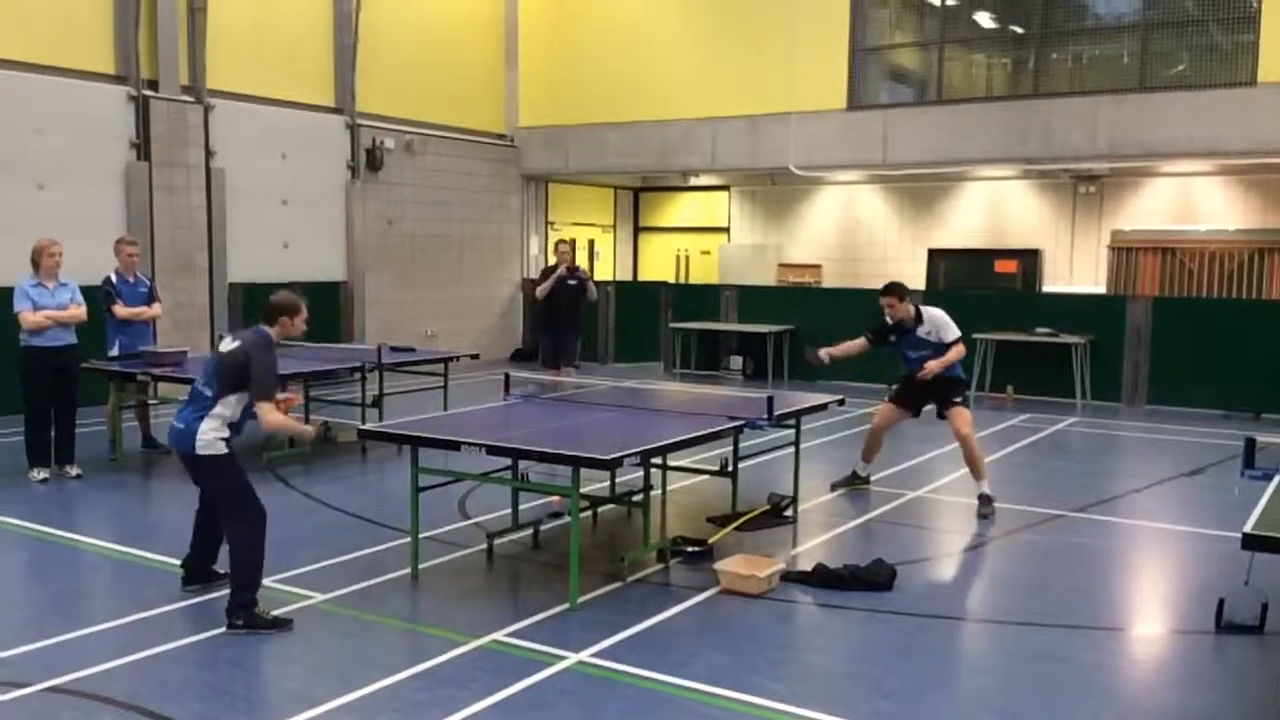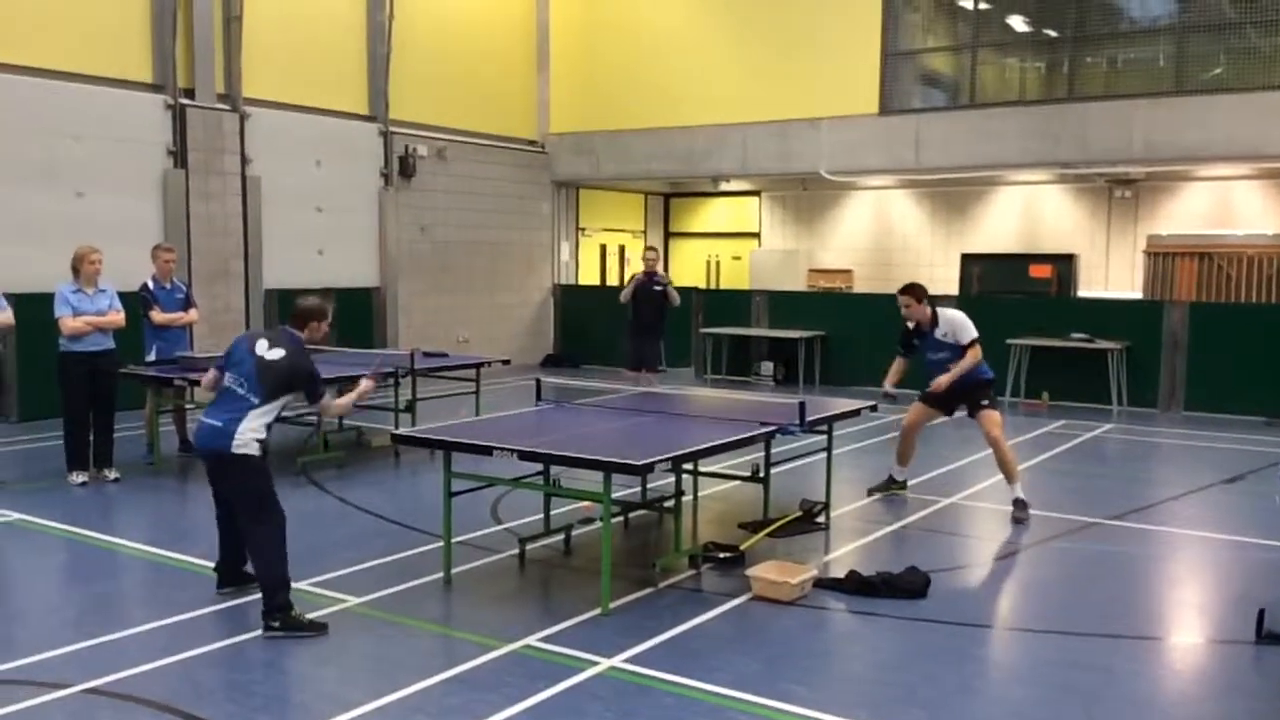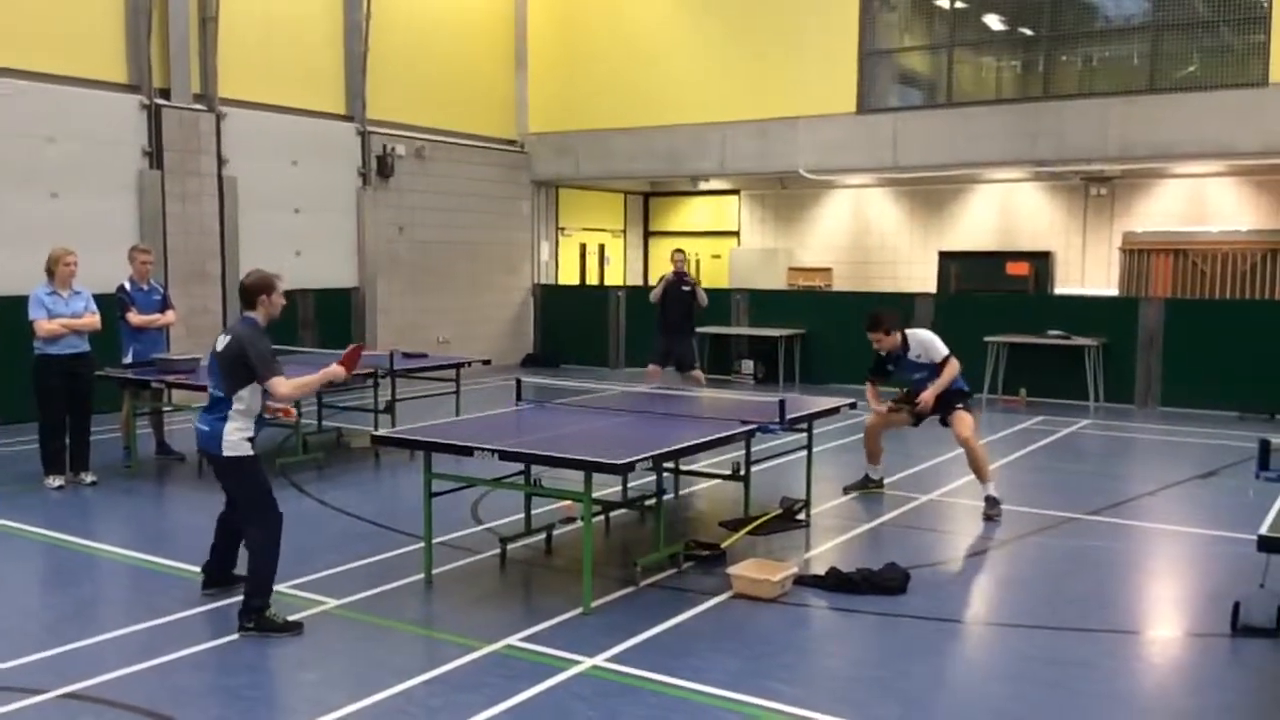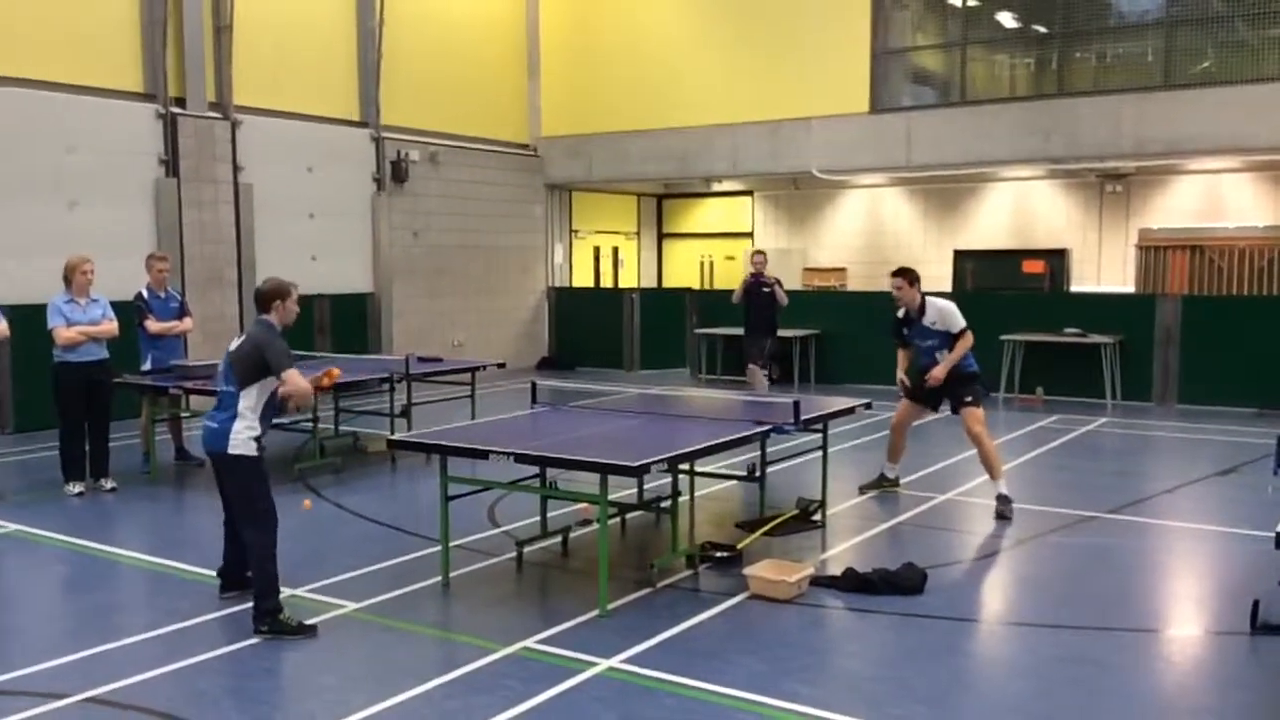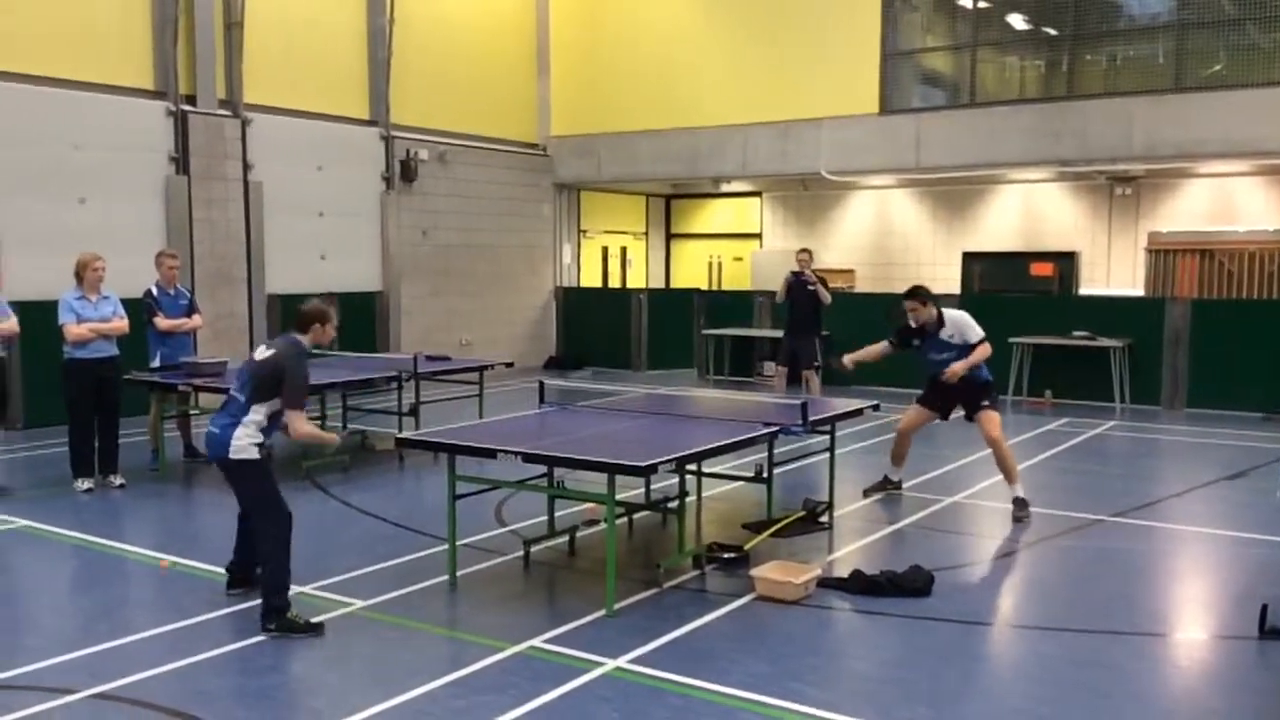
dt=1s
person 1, frame 1
left shoulder: (241, 338)
right shoulder: (260, 354)
right elbow: (270, 421)
left wrist: (272, 398)
right wrist: (303, 430)
left hip: (184, 432)
right hip: (206, 442)
left knee: (214, 504)
right knee: (248, 516)
left ankle: (198, 572)
right ankle: (242, 612)
person 1, frame 2
left shoulder: (250, 339)
right shoulder: (299, 364)
left elbow: (208, 383)
right elbow: (332, 410)
right wrist: (361, 391)
left hip: (207, 433)
right hip: (238, 444)
left knee: (230, 509)
right knee: (266, 522)
left ankle: (230, 574)
right ankle: (277, 613)
person 1, frame 3
left shoulder: (233, 334)
right shoulder: (251, 340)
right elbow: (285, 391)
left wrist: (264, 405)
right wrist: (326, 375)
left hip: (213, 435)
right hip: (231, 443)
left knee: (238, 509)
right knee: (265, 520)
left ankle: (217, 575)
right ankle: (255, 612)
person 1, frame 4
left shoulder: (250, 337)
right shoulder: (268, 341)
right elbow: (298, 386)
left wrist: (290, 394)
right wrist: (306, 395)
left hip: (217, 436)
right hip: (237, 443)
left knee: (237, 513)
right knee: (261, 523)
left ankle: (233, 578)
right ankle: (268, 616)
person 1, frame 5
left shoulder: (273, 346)
right shoulder: (293, 363)
right elbow: (298, 430)
left wrist: (277, 418)
right wrist: (329, 438)
left hip: (220, 437)
right hip: (239, 447)
left knee: (253, 510)
right knee: (276, 522)
left ankle: (242, 574)
right ankle: (276, 614)
person 2, frame 1
left shoulder: (70, 286)
right shoulder: (24, 288)
left elbow: (82, 315)
right elbow: (27, 322)
left wrist: (48, 314)
right wrist: (66, 316)
left hip: (67, 353)
right hip: (36, 355)
left knee: (67, 409)
right knee: (38, 410)
left ankle: (66, 462)
right ankle: (38, 465)
person 2, frame 2
left shoulder: (109, 292)
right shoulder: (64, 293)
left elbow: (120, 321)
right elbow: (67, 328)
left wrist: (88, 319)
right wrist: (104, 323)
left hip: (105, 357)
right hip: (75, 360)
left knee: (105, 412)
right knee: (76, 414)
left ankle: (105, 465)
right ankle: (77, 468)
person 2, frame 3
left shoulder: (84, 294)
right shoulder: (39, 296)
left elbow: (96, 324)
right elbow: (43, 330)
left wrist: (63, 322)
right wrist: (79, 325)
left hip: (81, 360)
right hip: (50, 363)
left knee: (82, 416)
right knee: (52, 418)
left ankle: (81, 469)
right ankle: (54, 472)
person 2, frame 4
left shoulder: (101, 302)
right shoulder: (57, 304)
left elbow: (113, 330)
right elbow: (62, 338)
left wrist: (81, 329)
right wrist: (97, 332)
left hip: (99, 368)
right hip: (69, 370)
left knee: (100, 423)
right knee: (72, 425)
left ankle: (101, 475)
right ankle: (74, 478)
person 2, frame 5
left shoulder: (112, 299)
right shoulder: (67, 300)
left elbow: (124, 327)
right elbow: (72, 334)
left wrist: (91, 326)
right wrist: (107, 330)
left hip: (109, 364)
right hip: (79, 366)
left knee: (110, 419)
right knee: (81, 421)
left ankle: (110, 471)
right ankle: (82, 474)
person 3, frame 1
left shoulder: (935, 317)
right shoulder: (888, 326)
left elbow: (959, 348)
right elbow: (859, 344)
left wrist: (938, 364)
right wrist: (829, 351)
left hip: (947, 381)
right hip: (914, 381)
left knee: (964, 433)
right knee: (877, 427)
left ankle: (984, 494)
right ankle: (860, 475)
person 3, frame 2
left shoulder: (954, 318)
right shoulder: (911, 329)
left elbow: (976, 352)
right elbow: (903, 358)
left wrist: (949, 376)
right wrist: (888, 382)
left hip: (976, 381)
right hip: (942, 384)
left knee: (994, 435)
right knee: (908, 426)
left ankle: (1018, 499)
right ankle: (897, 479)
person 3, frame 3
left shoulder: (923, 338)
right shoulder: (884, 356)
left elbow: (953, 366)
right elbow: (872, 383)
left wrist: (933, 392)
right wrist: (874, 405)
left hip: (951, 392)
right hip: (920, 392)
left knee: (965, 437)
right knee: (872, 426)
left ankle: (991, 497)
right ankle: (873, 477)
person 3, frame 4
left shoulder: (943, 308)
right shoulder: (902, 318)
left elbow: (967, 339)
right elbow: (905, 348)
left wrist: (944, 368)
right wrist: (901, 371)
left hip: (960, 375)
right hip: (929, 376)
left knee: (976, 431)
right knee: (898, 423)
left ankle: (1002, 494)
right ankle: (889, 476)
person 3, frame 5
left shoulder: (959, 319)
right shoulder: (912, 330)
left elbow: (985, 348)
right elbow: (884, 347)
left wrist: (962, 365)
right wrist: (851, 358)
left hip: (975, 383)
right hip: (941, 383)
left knee: (994, 436)
right knee: (903, 428)
left ankle: (1019, 498)
right ankle: (892, 479)
person 4, frame 1
left shoulder: (146, 282)
right shoulder: (110, 283)
left elbow: (157, 312)
right elbow: (119, 313)
left wrist: (131, 313)
right wrist: (144, 309)
left hip: (145, 348)
right hip: (120, 350)
left knee: (142, 395)
right knee: (116, 397)
left ankle: (147, 439)
right ankle: (114, 442)
person 4, frame 2
left shoulder: (183, 288)
right shoulder: (147, 289)
left elbow: (194, 317)
right elbow: (156, 319)
left wrist: (167, 319)
right wrist: (180, 315)
left hip: (181, 353)
right hip: (158, 354)
left knee: (179, 400)
right knee: (154, 401)
left ankle: (184, 442)
right ankle: (151, 447)
person 4, frame 3
left shoulder: (159, 290)
right shoulder: (124, 291)
left elbow: (171, 318)
right elbow: (133, 321)
left wrist: (144, 321)
right wrist: (157, 317)
left hip: (158, 355)
right hip: (135, 357)
left knee: (156, 402)
right knee: (130, 404)
left ankle: (161, 446)
right ankle: (128, 450)
person 4, frame 4
left shoulder: (177, 297)
right shoulder: (142, 298)
left elbow: (188, 325)
right elbow: (151, 328)
left wrist: (162, 328)
right wrist: (175, 324)
left hip: (176, 362)
right hip: (153, 364)
left knee: (174, 409)
right knee: (149, 410)
left ankle: (180, 451)
right ankle: (147, 456)
person 4, frame 5
left shoulder: (186, 294)
right shoulder: (151, 295)
left elbow: (197, 323)
right elbow: (161, 325)
left wrist: (172, 324)
right wrist: (184, 321)
left hip: (185, 359)
right hip: (162, 361)
left knee: (184, 406)
right knee: (158, 407)
left ankle: (189, 448)
right ankle: (156, 453)
